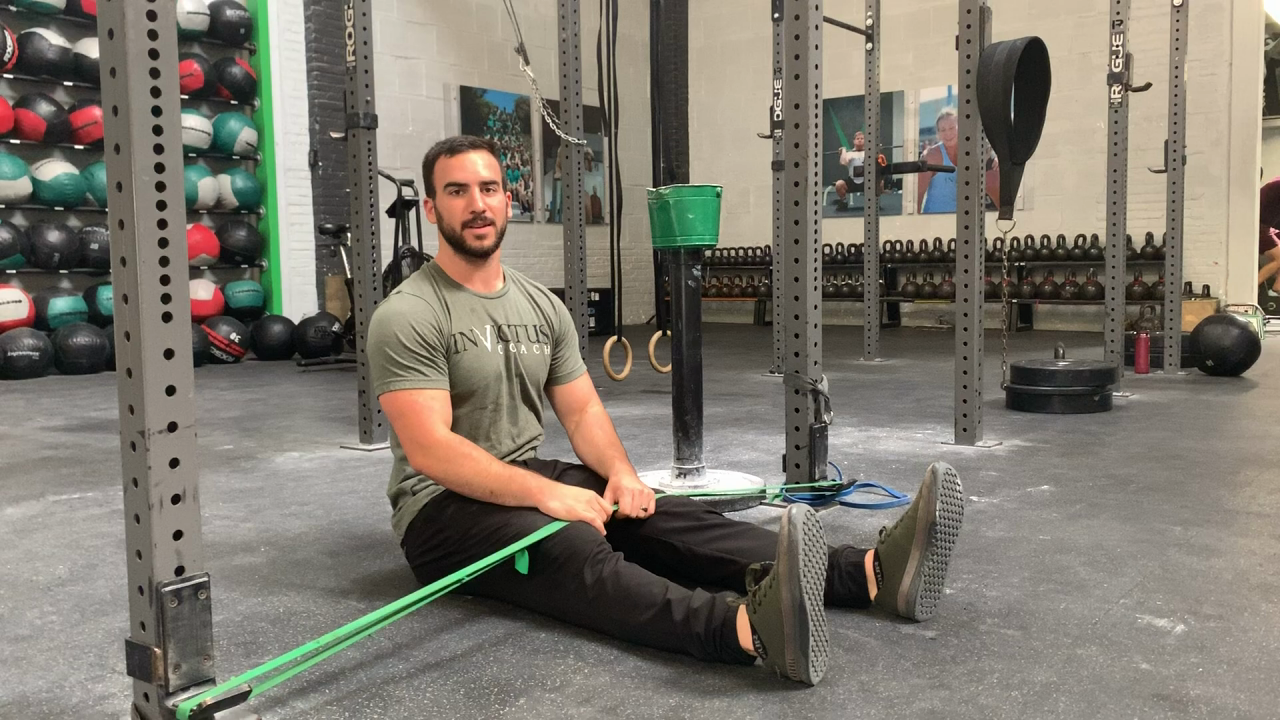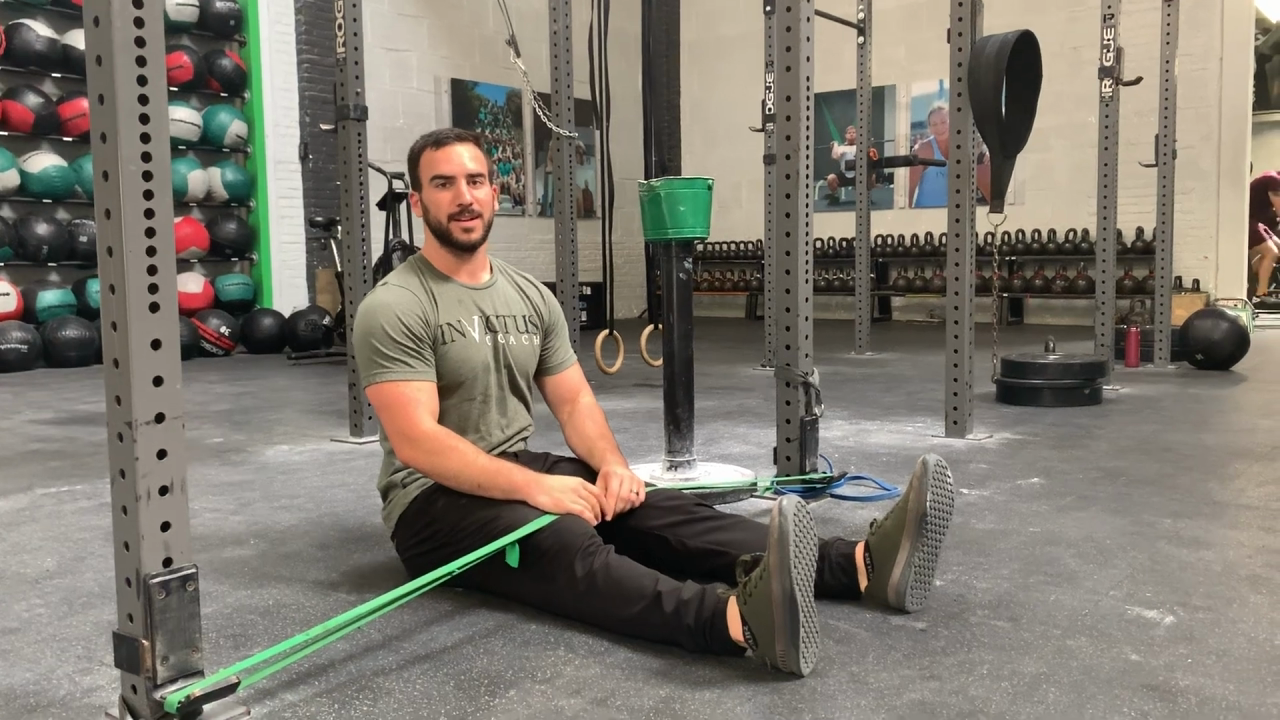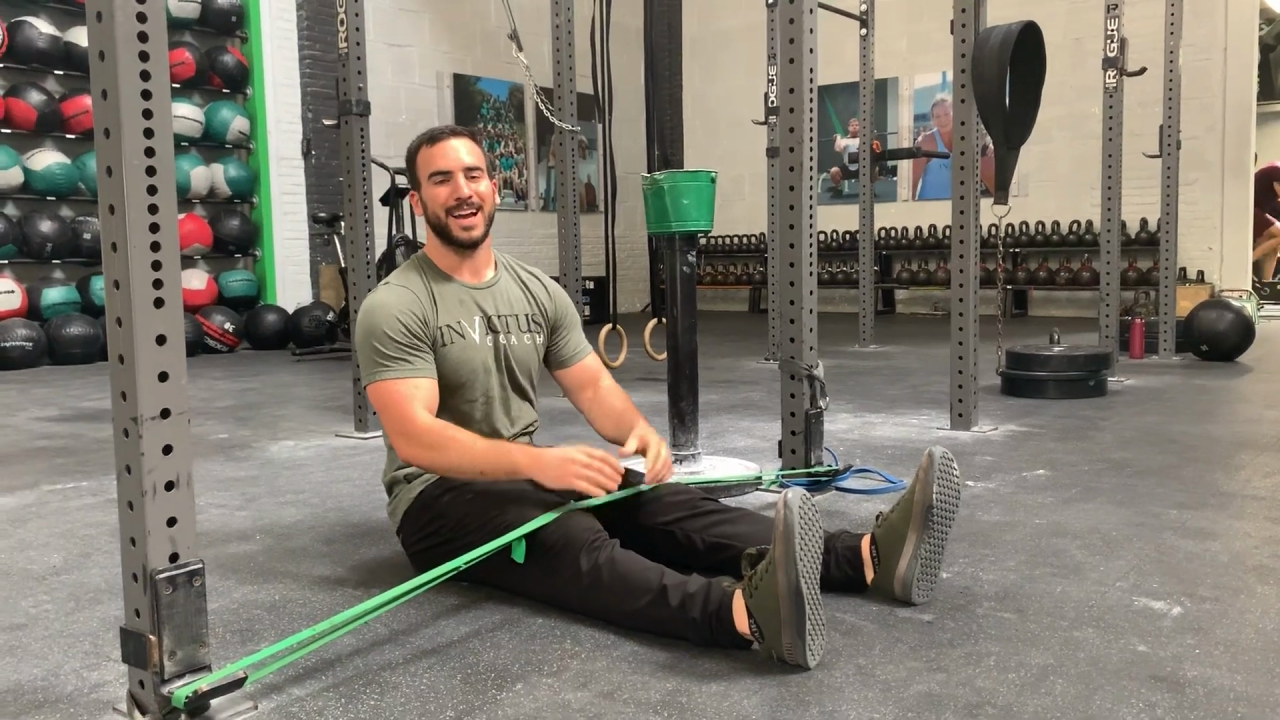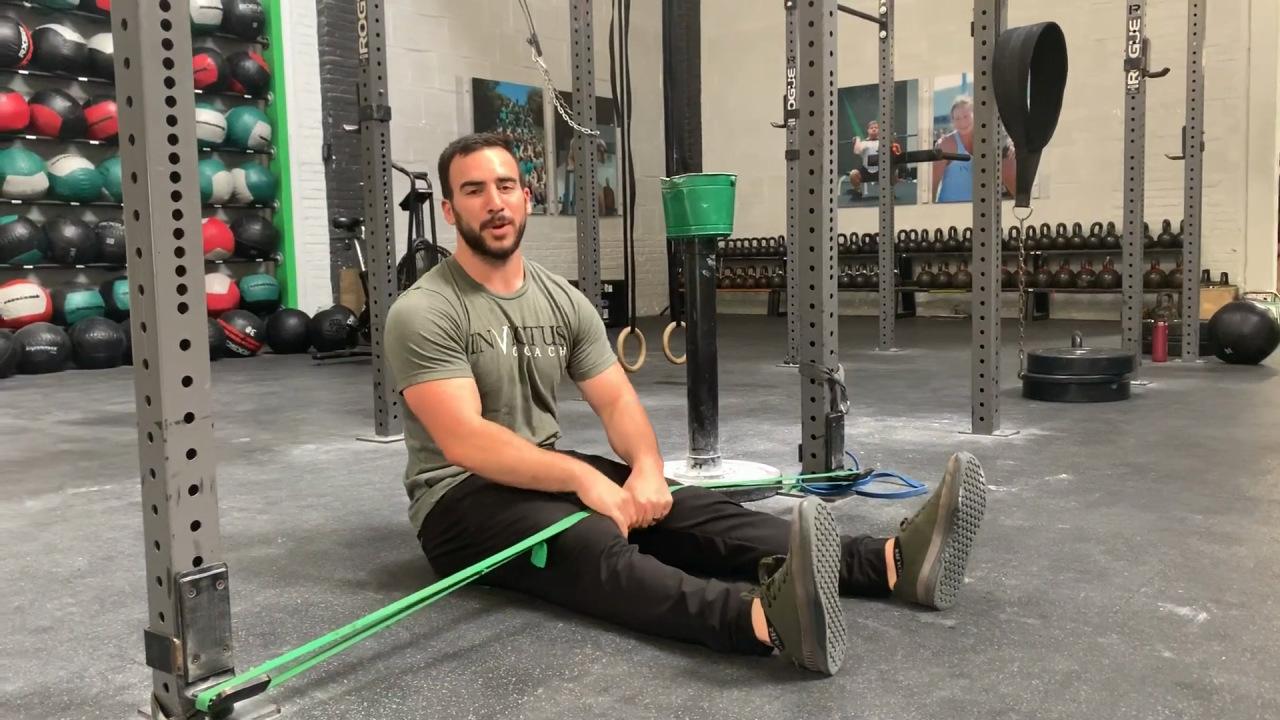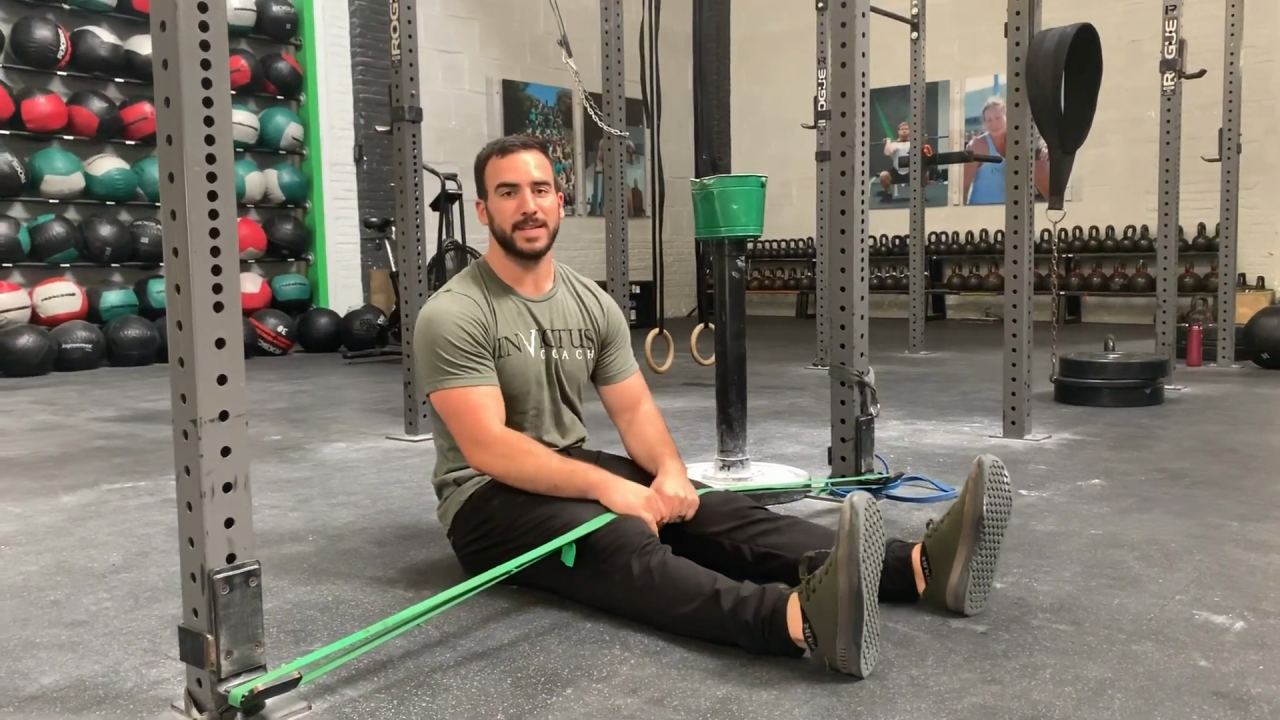
dt=0.7s
person 1, frame 1
left shoulder: (540, 304)
right shoulder: (407, 316)
left elbow: (580, 410)
right elbow: (429, 449)
left wrist: (619, 472)
right wrist: (546, 494)
left hip: (529, 478)
right hip: (444, 508)
left knee: (669, 519)
right knee: (576, 552)
left ankle: (869, 572)
right ankle: (747, 627)
person 1, frame 2
left shoulder: (530, 295)
right shoulder: (394, 308)
left elbow: (572, 400)
right elbow: (417, 441)
left wrist: (611, 462)
right wrist: (535, 488)
left hip: (519, 467)
right hip: (435, 499)
left knee: (658, 512)
right knee: (568, 544)
left ankle: (860, 563)
right ankle: (736, 618)
person 1, frame 3
left shoulder: (538, 289)
right shoulder: (395, 307)
left elbow: (592, 385)
right elbow: (414, 438)
left wrist: (636, 427)
right wrist: (538, 462)
left hip: (525, 468)
right hip: (440, 494)
left knee: (669, 504)
right knee: (572, 542)
left ankle: (867, 556)
right ankle: (745, 611)
person 1, frame 4
left shoulder: (562, 298)
right shoulder: (423, 312)
left elbow: (617, 401)
right elbow: (465, 441)
left wrist: (647, 468)
right wrist: (583, 478)
left hip: (544, 474)
right hip: (460, 498)
left knee: (689, 510)
right knee: (594, 546)
left ankle: (889, 561)
right ankle: (763, 618)
person 1, frame 5
left shoulder: (592, 303)
right shoulder: (454, 315)
left elbow: (634, 409)
right elbow: (486, 447)
left wrist: (670, 470)
right wrist: (604, 485)
left hip: (572, 473)
right hip: (489, 499)
left knee: (716, 514)
right knee: (623, 543)
left ankle: (919, 566)
right ankle: (799, 618)
